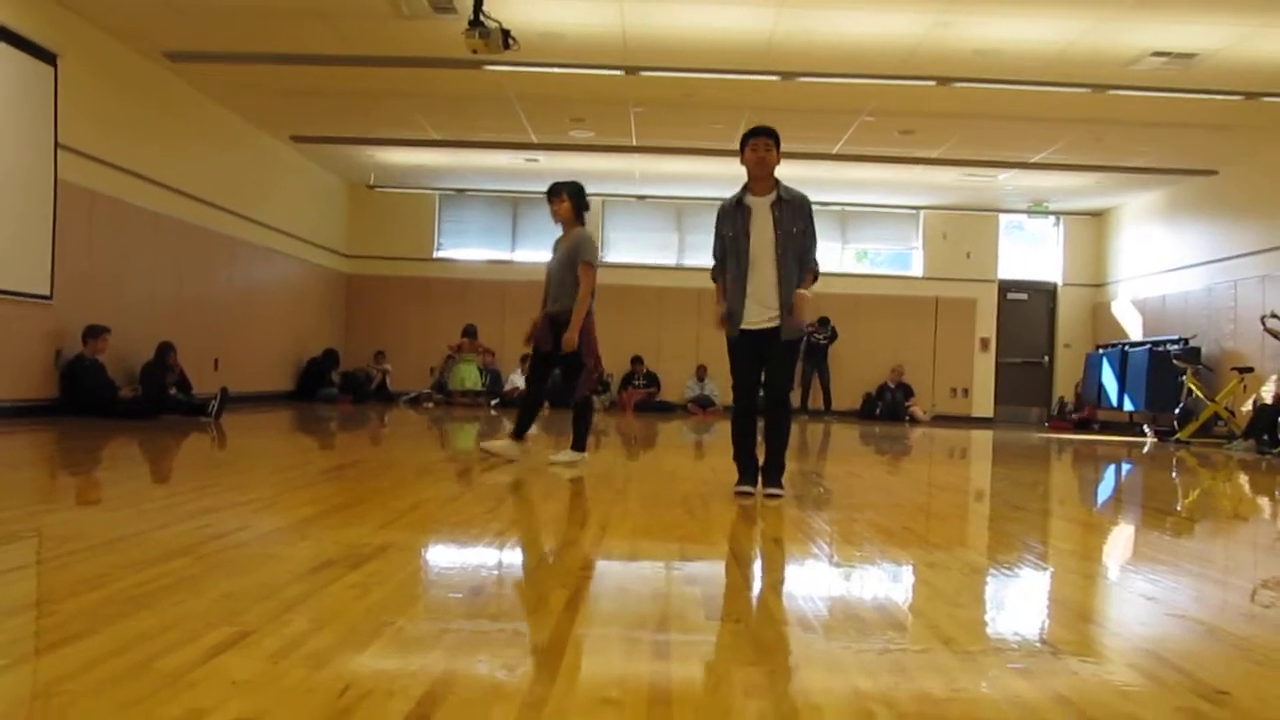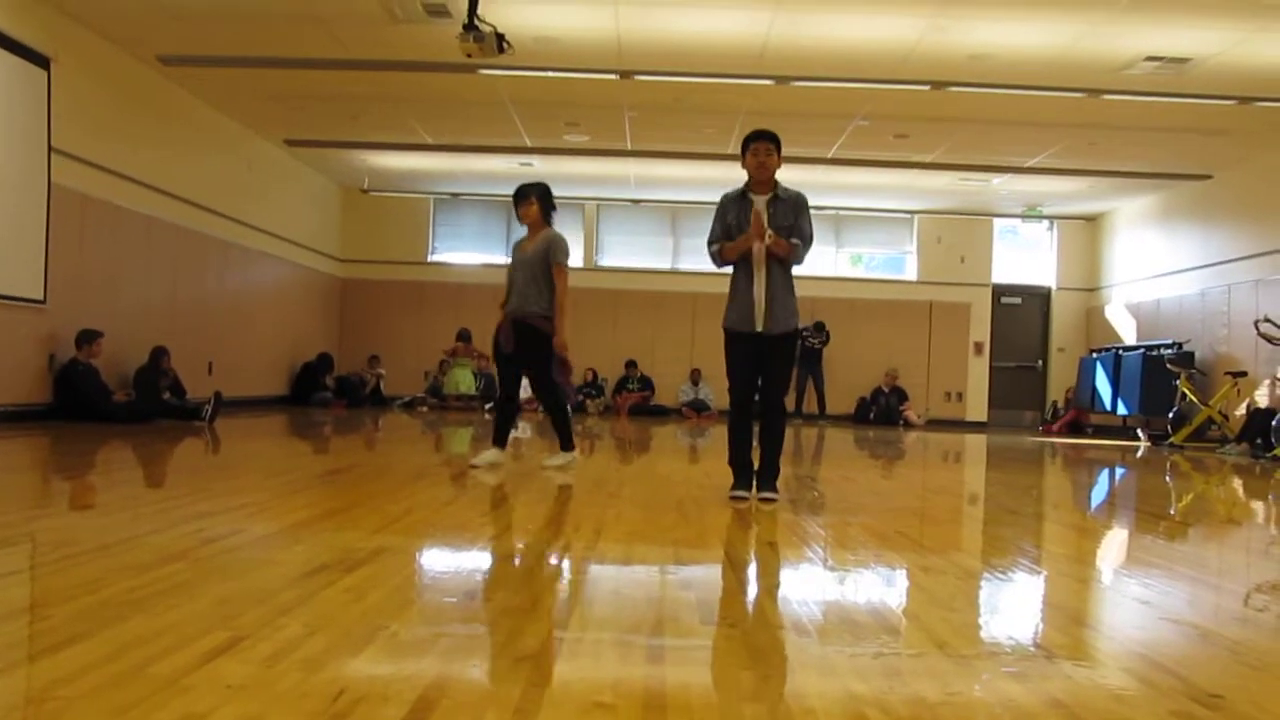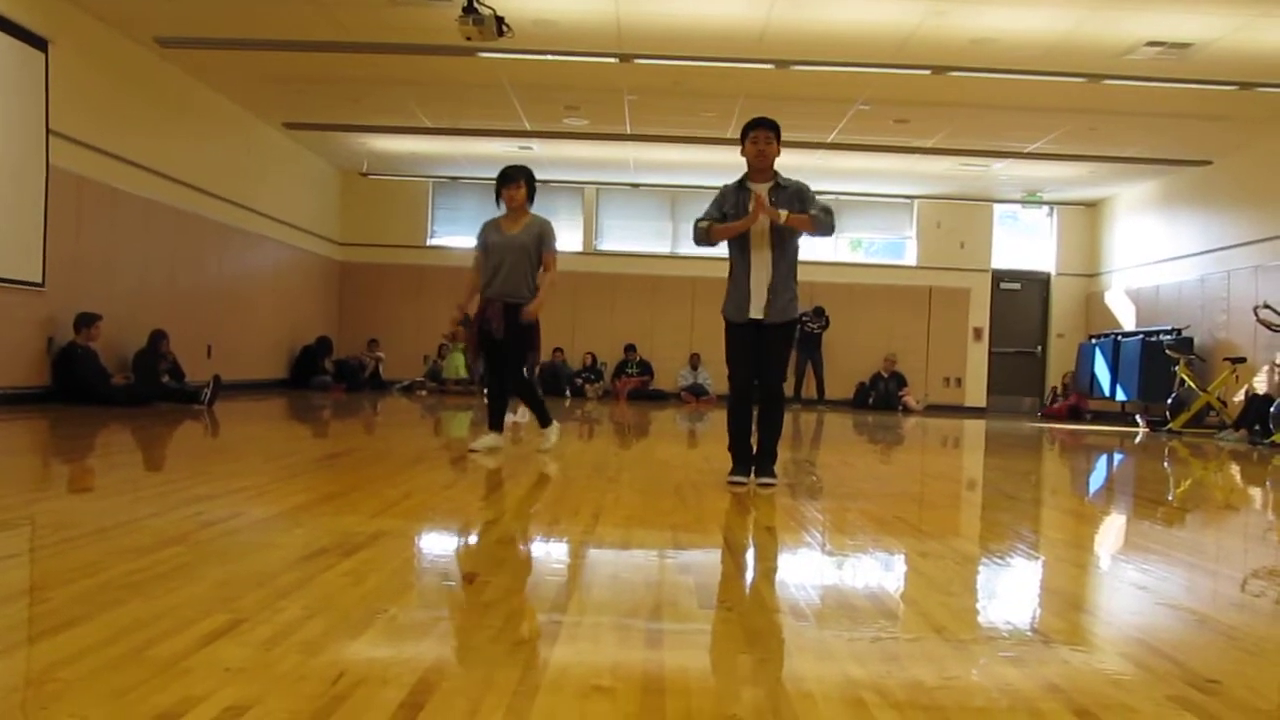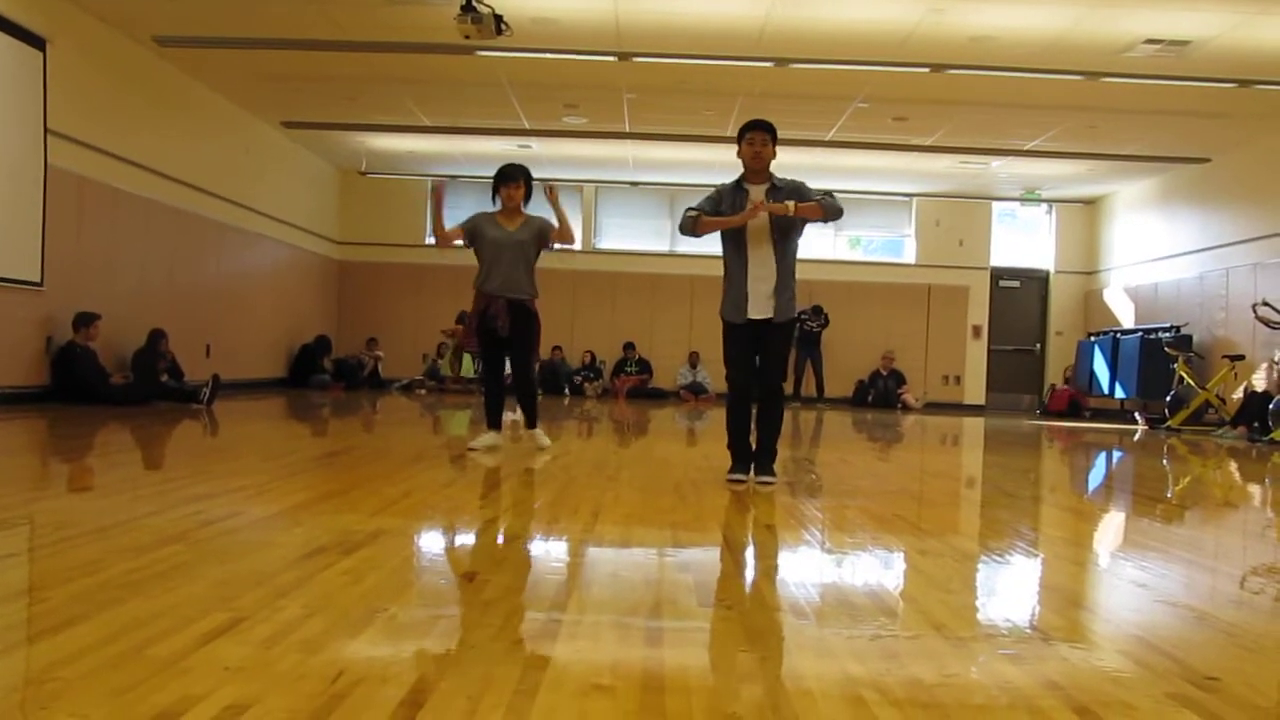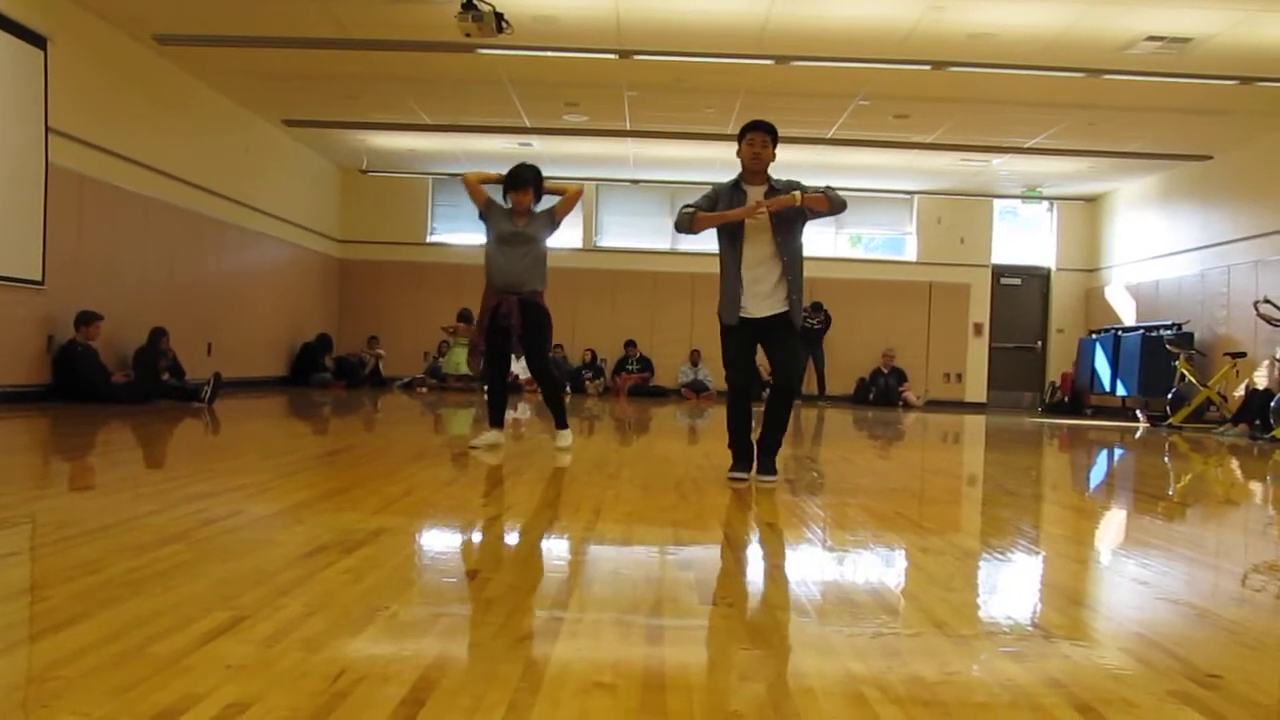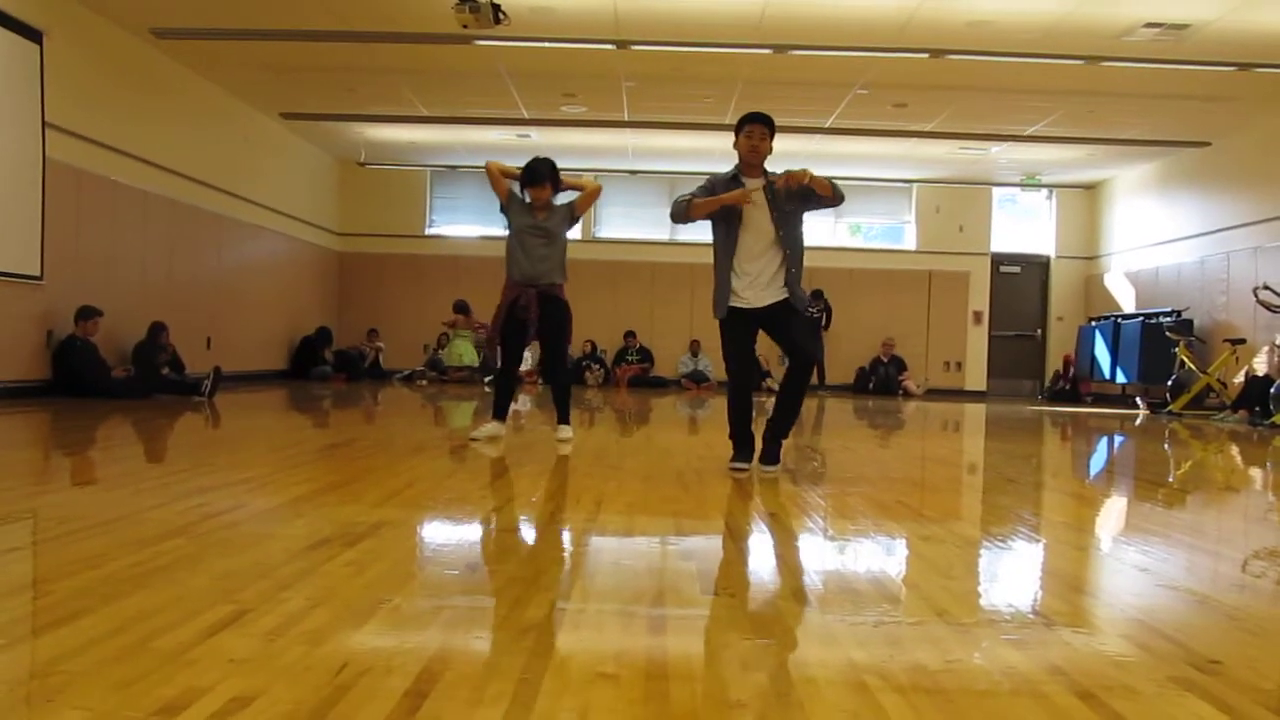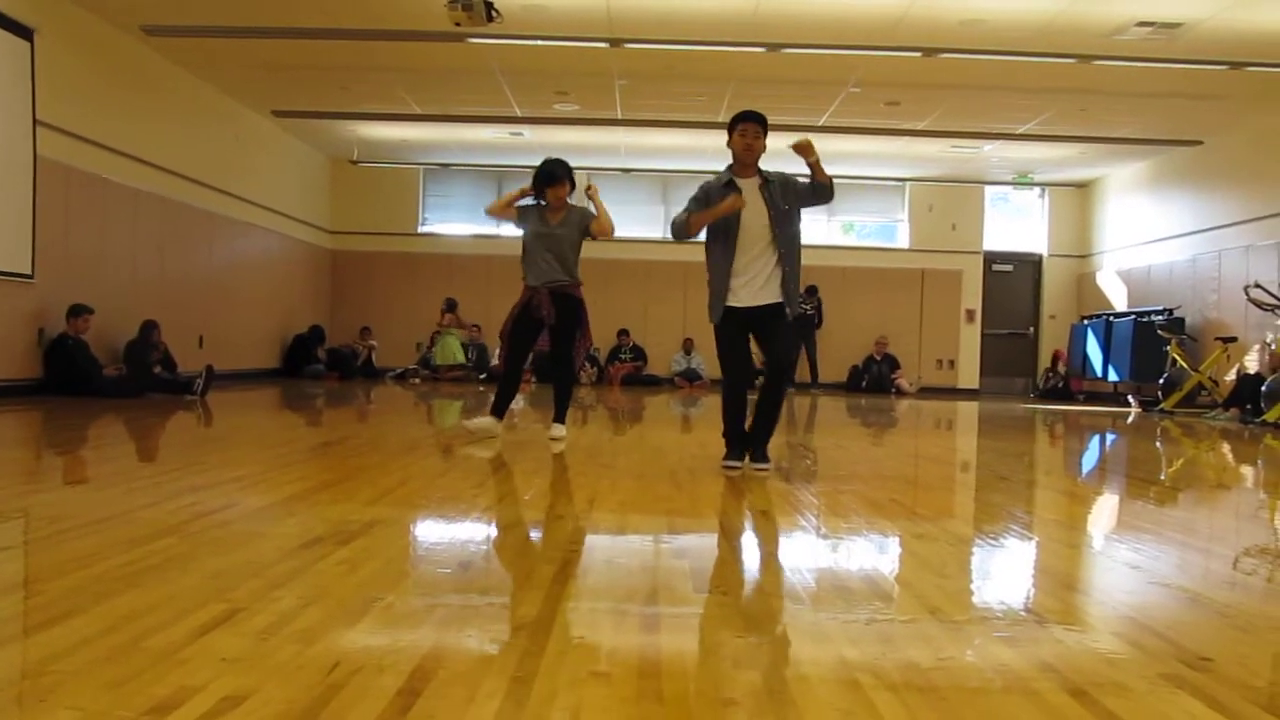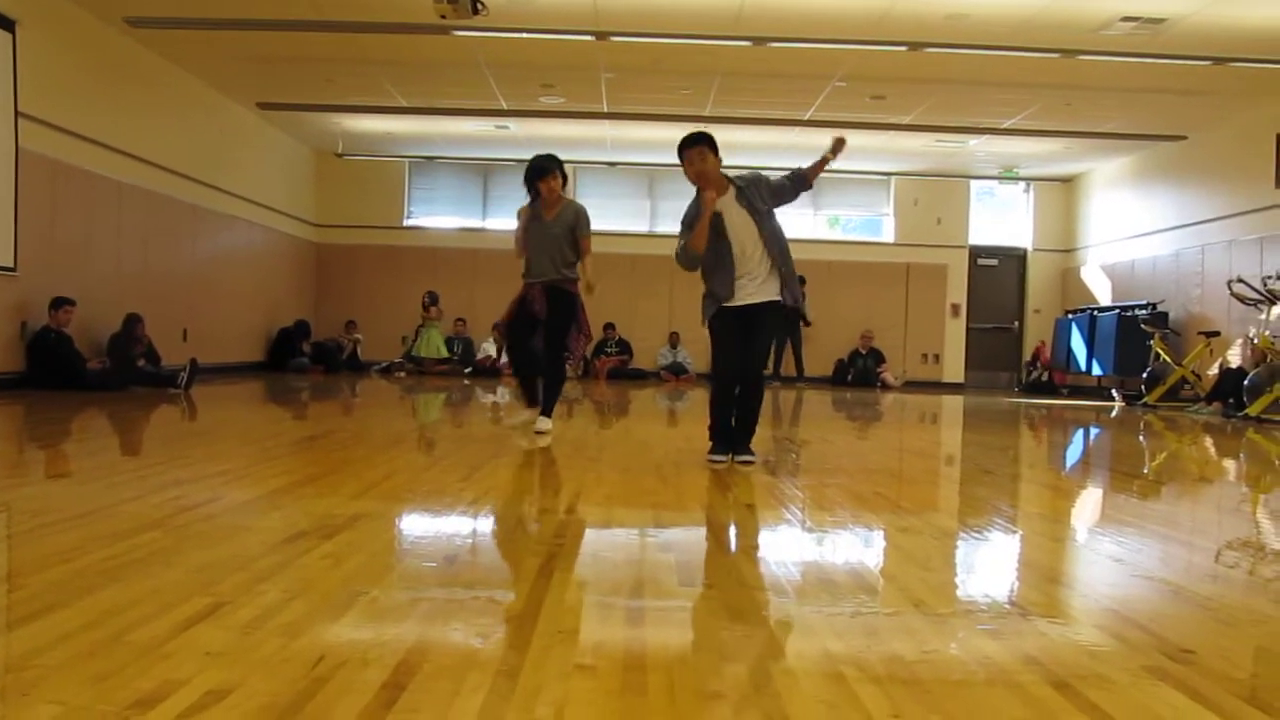
dt=0.3s
person 1, frame 1
left shoulder: (798, 204)
right shoulder: (729, 210)
left elbow: (809, 260)
right elbow: (721, 265)
left wrist: (802, 293)
right wrist: (721, 304)
left hip: (785, 322)
right hip: (742, 322)
left knee: (778, 398)
right knee: (744, 397)
left ankle: (773, 474)
right ankle: (746, 472)
person 1, frame 2
left shoulder: (795, 203)
right shoulder: (730, 203)
left elbow: (799, 251)
right elbow: (717, 253)
left wrist: (766, 235)
right wrist: (748, 236)
left hip: (781, 320)
right hip: (740, 321)
left knee: (773, 400)
right knee: (741, 399)
left ankle: (768, 478)
right ankle: (741, 476)
person 1, frame 3
left shoulder: (795, 192)
right shoulder: (729, 194)
left elbow: (826, 223)
right elbow: (701, 233)
left wrist: (778, 216)
right wrist: (745, 222)
left hip: (780, 309)
right hip: (740, 309)
left knee: (772, 387)
right knee: (740, 386)
left ankle: (765, 462)
right ankle: (740, 461)
person 1, frame 4
left shoulder: (792, 191)
right shoulder: (724, 195)
left elbow: (834, 209)
right elbow: (687, 223)
left wrist: (785, 209)
right wrist: (737, 219)
left hip: (779, 310)
right hip: (738, 310)
left knee: (772, 386)
right knee: (739, 385)
left ankle: (766, 460)
right ankle: (740, 459)
person 1, frame 5
left shoulder: (789, 193)
right shoulder: (722, 195)
left elbow: (837, 203)
right elbow: (683, 221)
left wrist: (798, 198)
right wrist: (732, 215)
left hip: (779, 309)
right hip: (736, 311)
left knee: (788, 379)
right knee: (739, 385)
left ankle: (767, 454)
right ankle: (741, 457)
person 1, frame 6
left shoulder: (788, 189)
right shoulder: (719, 185)
left elbow: (835, 197)
right elbow: (678, 212)
left wrist: (807, 177)
right wrist: (727, 199)
left hip: (779, 298)
right hip: (735, 302)
left knee: (805, 357)
right knee: (740, 377)
left ankle: (774, 439)
right ankle: (742, 447)
person 1, frame 7
left shoulder: (782, 186)
right shoulder: (713, 190)
left elbow: (823, 194)
right elbow: (679, 230)
left wrist: (812, 161)
right wrist: (718, 211)
left hip: (771, 300)
right hip: (729, 302)
left knee: (780, 368)
right knee: (734, 376)
left ankle: (758, 444)
right ankle: (734, 444)
person 1, frame 8
left shoulder: (755, 185)
right shoulder: (695, 213)
left elbow: (795, 184)
right elbow: (688, 261)
left wrist: (826, 158)
right wrist: (707, 214)
left hip: (766, 299)
right hip: (726, 303)
left knee: (753, 372)
right knee: (725, 372)
left ankle: (743, 440)
right ankle: (720, 439)
person 2, frame 1
left shoulder: (583, 239)
right shoulder: (559, 243)
left elbow: (585, 288)
left wrist: (574, 328)
right wrist: (537, 322)
left hip: (571, 323)
right hip: (551, 323)
left knee: (576, 387)
right knee: (534, 383)
left ankle: (578, 449)
right ankle: (514, 441)
person 2, frame 2
left shoulder: (554, 241)
right shoulder: (518, 246)
left elbow: (561, 289)
left wrist: (560, 332)
right wrist: (503, 316)
left hip: (538, 327)
right hip: (511, 326)
left knee: (546, 390)
right knee: (506, 391)
left ankle: (567, 449)
right ankle: (498, 448)
person 2, frame 3
left shoulder: (541, 227)
right shoulder: (489, 228)
left elbow: (550, 270)
right elbow: (478, 270)
left wrist: (537, 300)
right wrist: (463, 304)
left hip: (522, 310)
right hip: (489, 310)
left knee: (514, 374)
right knee: (494, 374)
left ankle: (548, 425)
right ankle: (495, 432)
person 2, frame 4
left shoulder: (537, 225)
right shoulder: (481, 222)
left elbow: (568, 239)
right elbow: (443, 238)
left wrist: (555, 205)
right wrist: (438, 204)
left hip: (522, 307)
right hip: (487, 306)
left knee: (522, 371)
right knee: (491, 371)
left ankle: (533, 427)
right ankle: (493, 430)
person 2, frame 5
left shoulder: (545, 220)
right shoulder: (494, 214)
left elbow: (576, 191)
right elbow: (469, 179)
left wrist: (545, 187)
right wrist: (500, 178)
left hip: (531, 303)
right hip: (497, 302)
left knee: (540, 368)
right knee: (495, 367)
left ankle: (562, 428)
right ankle: (495, 429)
person 2, frame 6
left shoulder: (564, 213)
right shoulder: (514, 207)
left elbow: (595, 187)
right elbow: (491, 167)
left wrist: (564, 182)
right wrist: (521, 175)
left hip: (551, 296)
right hip: (516, 295)
left knee: (555, 362)
right knee: (509, 360)
left ankle: (564, 423)
right ankle: (498, 421)
person 2, frame 7
left shoulder: (581, 216)
right shoulder: (530, 213)
left elbow: (606, 232)
right elbow: (492, 211)
left wrist: (595, 199)
right wrist: (521, 193)
left hip: (566, 296)
right hip: (533, 295)
left knee: (563, 360)
right knee: (513, 356)
left ankle: (559, 422)
right ankle: (495, 418)
person 2, frame 8
left shoulder: (576, 212)
right shoulder: (531, 211)
left elbow: (585, 253)
right elbow: (520, 253)
left wrist: (587, 275)
right wrist: (521, 224)
left hip: (562, 292)
right hip: (532, 289)
left knee: (554, 355)
right knee: (516, 345)
left ankle: (545, 414)
right ankle: (532, 405)
